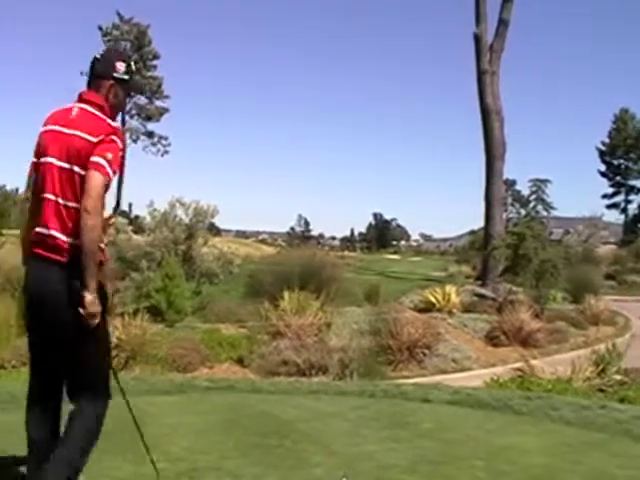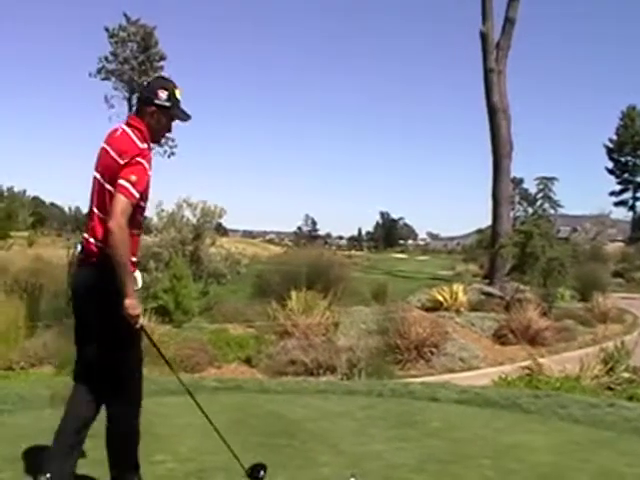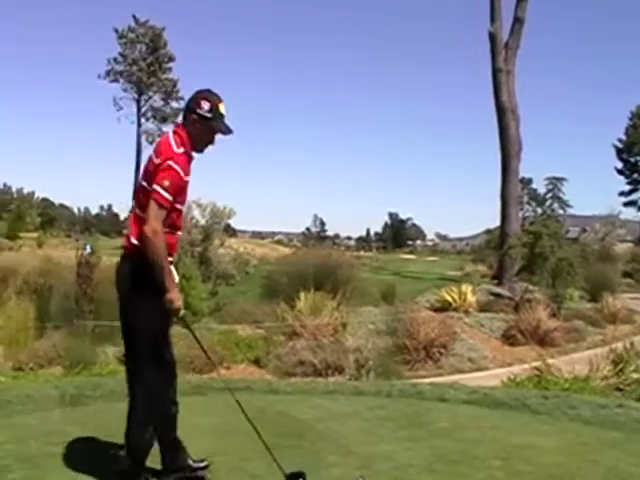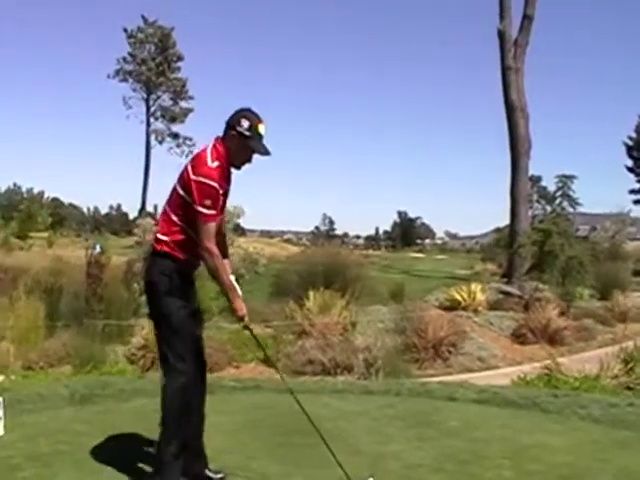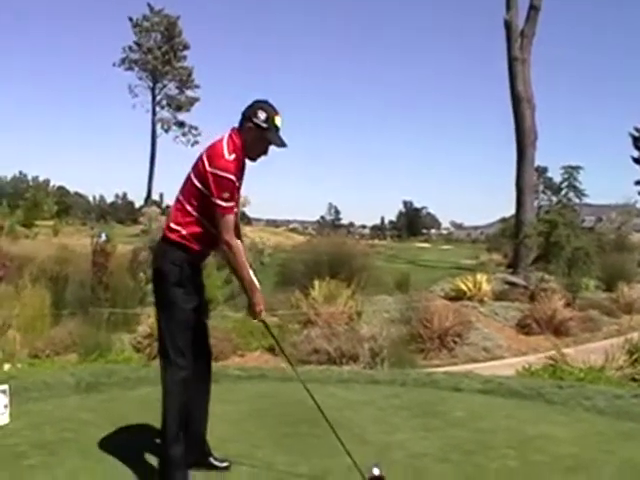
dt=0.4s
person 1, frame 1
left shoulder: (52, 122)
right shoulder: (108, 133)
left elbow: (32, 199)
right elbow: (91, 210)
right wrist: (91, 288)
left hip: (38, 272)
right hip: (70, 277)
left knee: (43, 388)
right knee: (91, 395)
person 1, frame 2
left shoulder: (116, 137)
right shoulder: (138, 156)
right elbow: (116, 227)
right wrist: (129, 293)
left hip: (86, 272)
right hip: (105, 281)
left knee: (89, 381)
right knee: (122, 387)
person 1, frame 3
left shoulder: (170, 147)
right shoulder: (175, 161)
right elbow: (152, 230)
left wrist: (168, 276)
right wrist: (170, 288)
left hip: (143, 271)
right hip: (143, 275)
left knee: (160, 369)
right knee: (150, 373)
person 1, frame 4
left shoulder: (221, 168)
right shoulder: (206, 171)
left elbow: (217, 231)
right elbow: (206, 246)
left wrist: (232, 277)
right wrist: (233, 296)
left hip: (181, 273)
right hip: (167, 273)
left knee: (195, 369)
right knee: (181, 370)
person 1, frame 5
left shoulder: (235, 157)
right shoulder: (223, 161)
left elbow: (231, 227)
right elbow: (226, 240)
left wrist: (250, 275)
right wrist: (251, 292)
left hip: (189, 263)
right hip: (175, 263)
left knee: (200, 360)
right knee: (179, 365)
left ankle: (195, 448)
